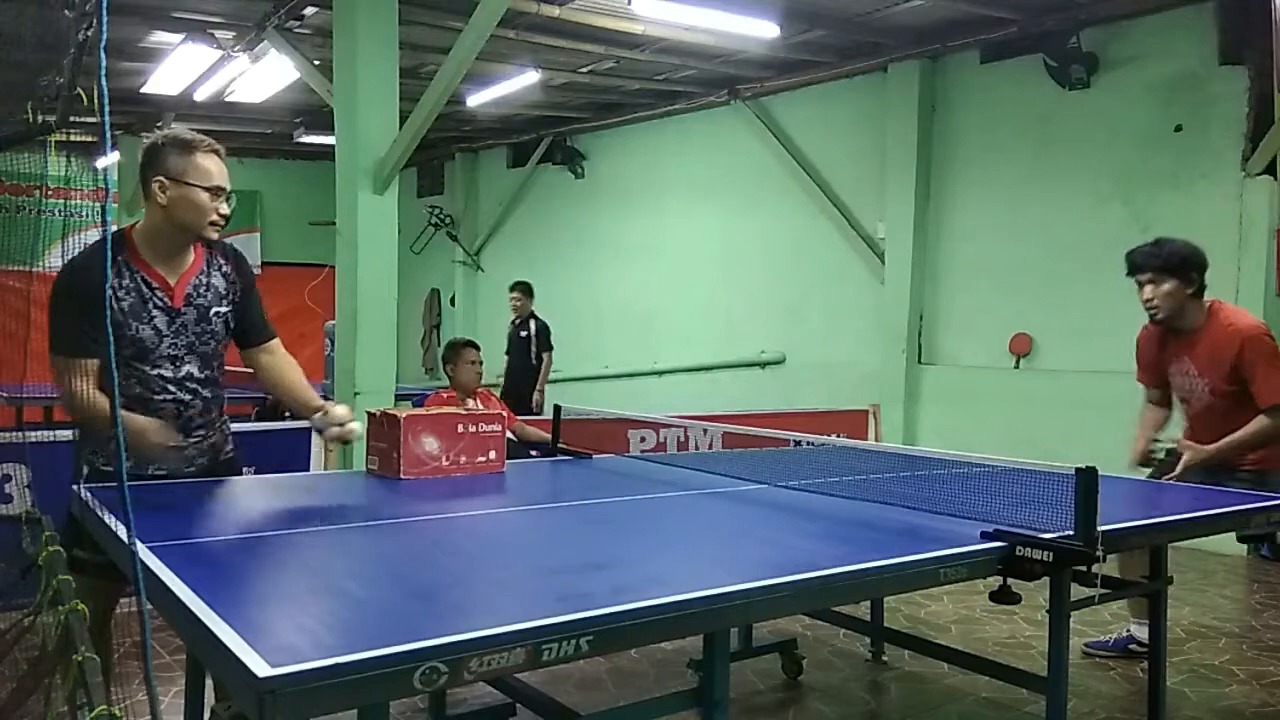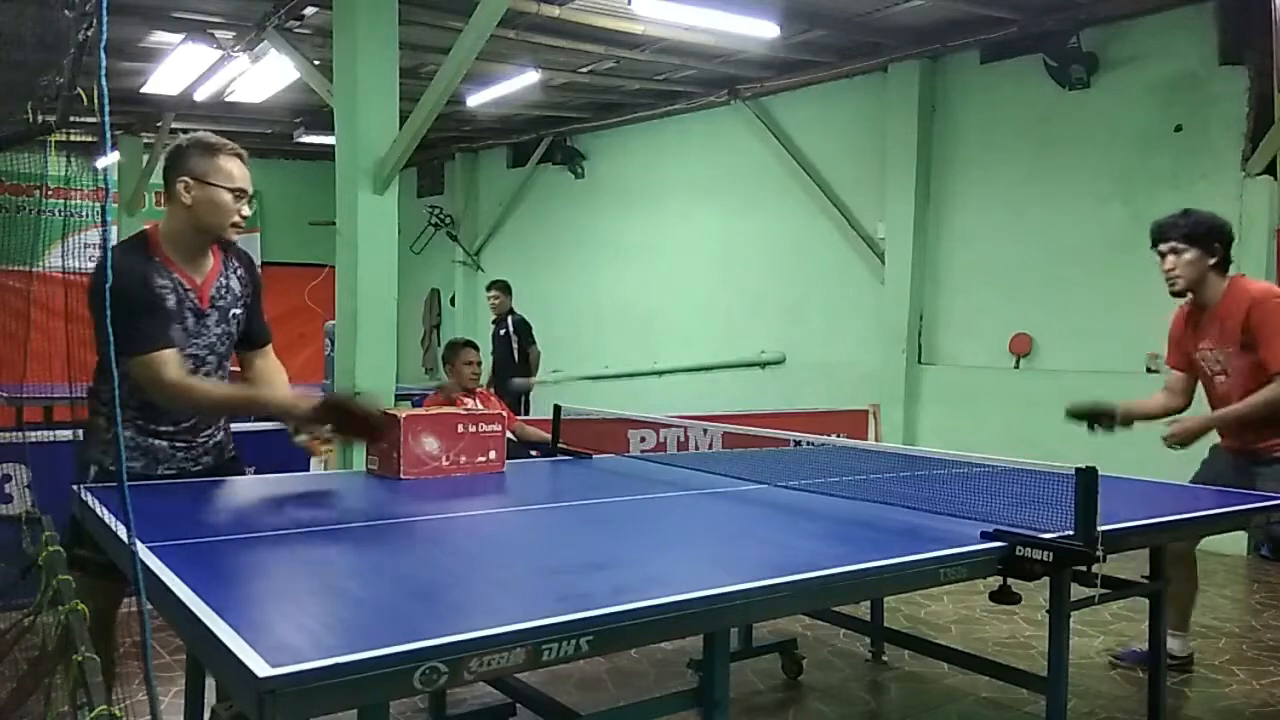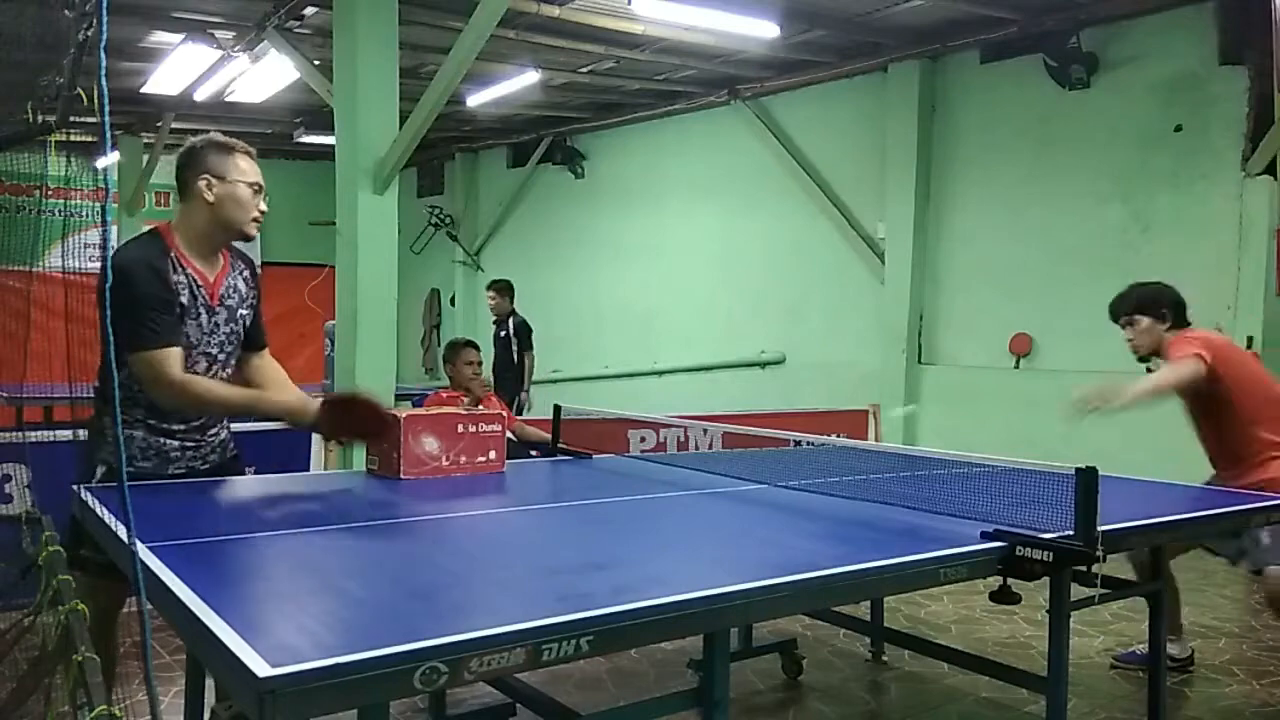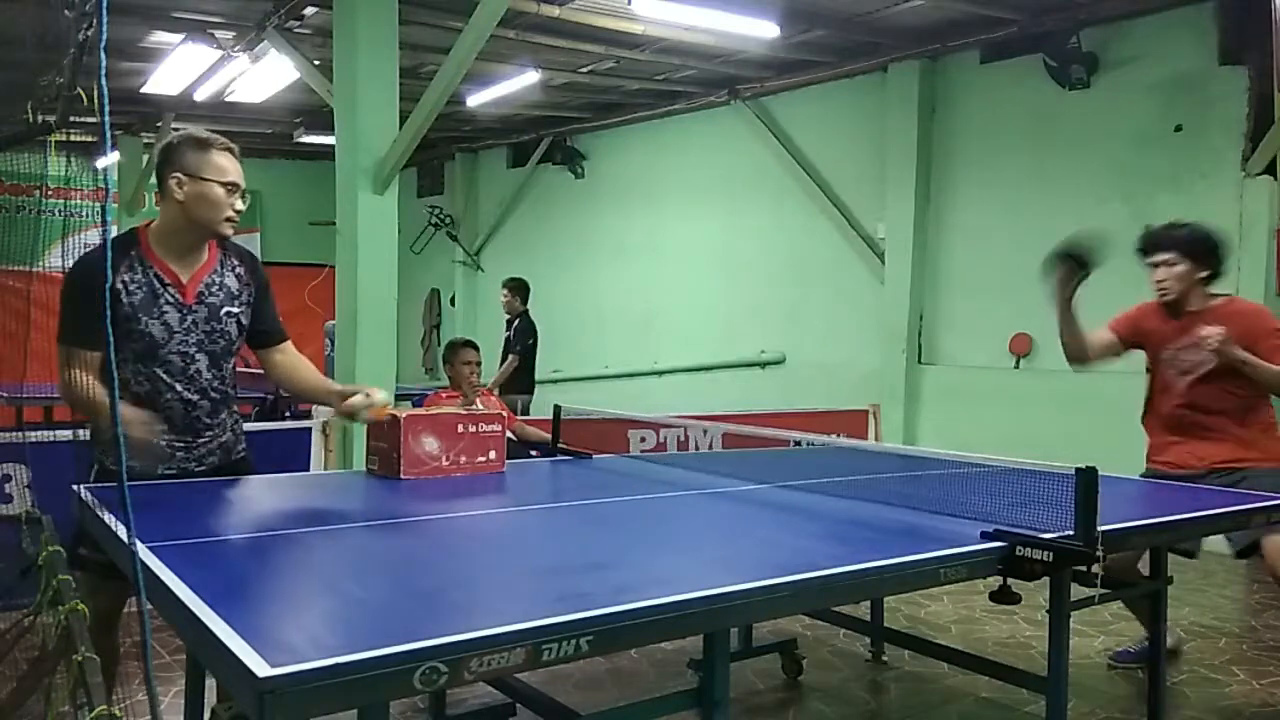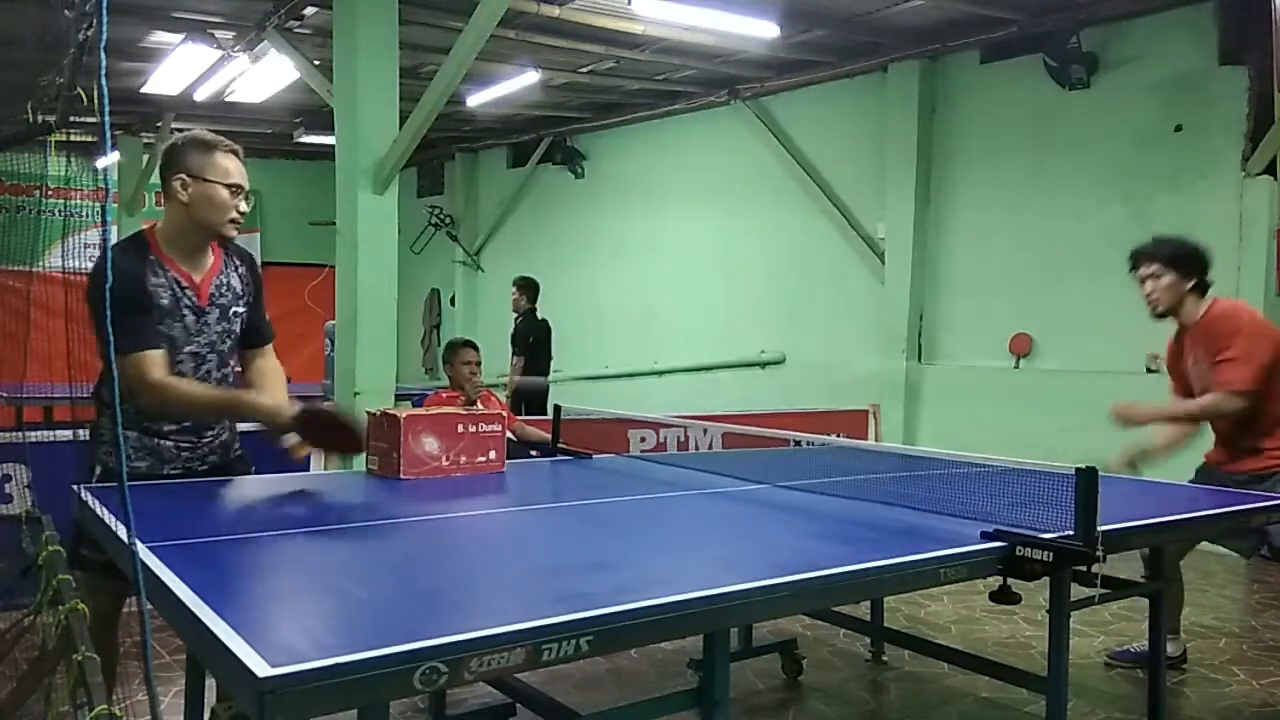
dt=0.4s
person 1, frame 1
left shoulder: (229, 267)
right shoulder: (89, 274)
left elbow: (267, 353)
right elbow: (77, 382)
left wrist: (318, 409)
right wrist: (129, 427)
left hip: (211, 465)
right hip: (119, 471)
right knee: (93, 607)
person 1, frame 2
left shoulder: (241, 268)
right shoulder: (125, 271)
left elbow: (260, 359)
right elbow: (168, 385)
left wrist: (298, 415)
right wrist: (280, 402)
left hip: (211, 463)
right hip: (126, 469)
right knee: (97, 607)
person 1, frame 3
left shoulder: (244, 270)
right shoulder: (139, 268)
left elbow: (255, 360)
right elbow: (165, 383)
left wrist: (317, 407)
right wrist: (282, 407)
left hip: (213, 463)
right hip: (131, 468)
right knee: (100, 606)
person 1, frame 4
left shoulder: (244, 269)
right shoulder: (102, 269)
left elbow: (279, 356)
right elbow: (78, 370)
left wrist: (339, 395)
right wrist: (118, 415)
left hip: (221, 464)
right hip: (131, 469)
right knee: (101, 606)
person 1, frame 5
left shoulder: (242, 267)
right shoulder: (122, 271)
left elbow: (259, 355)
right elbow: (151, 387)
left wrist: (284, 418)
right wrist: (251, 406)
left hip: (217, 462)
right hip: (134, 469)
right knee: (101, 605)
person 2, frame 1
left shoulder: (1246, 334)
right shoulder: (1151, 338)
right elbow: (1157, 403)
left wrist: (1212, 452)
right wrist: (1143, 440)
right hip: (1199, 458)
right ankle: (1141, 634)
person 2, frame 2
right shoulder: (1186, 319)
right elbow: (1173, 396)
left wrist: (1206, 422)
right wrist: (1122, 411)
right hip: (1235, 451)
right knee: (1176, 536)
right ankle: (1176, 646)
person 2, frame 3
left shoulder: (1183, 345)
right shoulder: (1180, 356)
left elbow: (1192, 371)
left wrist: (1122, 394)
right hip: (1236, 484)
right knee: (1145, 551)
right ankle: (1176, 648)
person 2, frame 4
right shoulder: (1148, 318)
right elbow: (1080, 353)
left wrist: (1232, 354)
right wrist: (1064, 297)
right hip: (1172, 471)
right knee: (1114, 559)
right ankle: (1160, 639)
person 2, frame 5
left shoulder: (1235, 320)
right shoulder: (1178, 347)
left elbow: (1233, 402)
right elbow: (1186, 425)
left wrist: (1149, 412)
right wrist: (1135, 455)
right hip: (1229, 466)
right knee: (1158, 549)
right ankle: (1169, 645)
